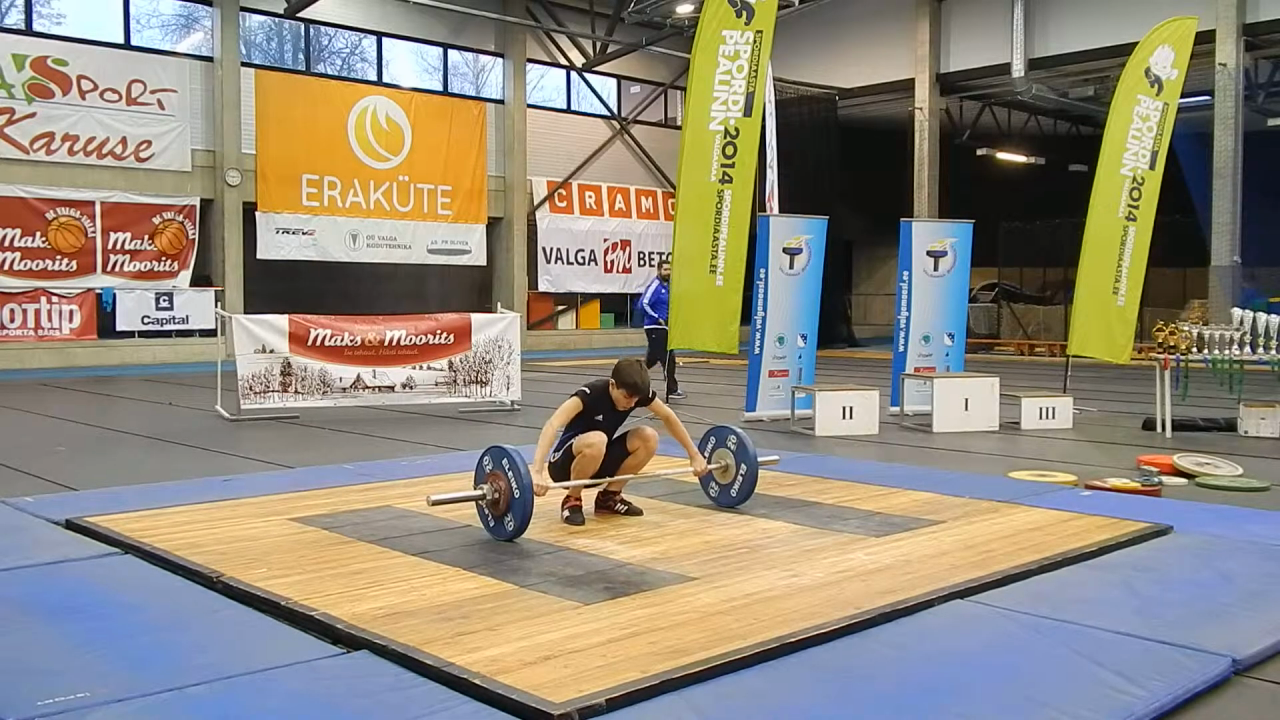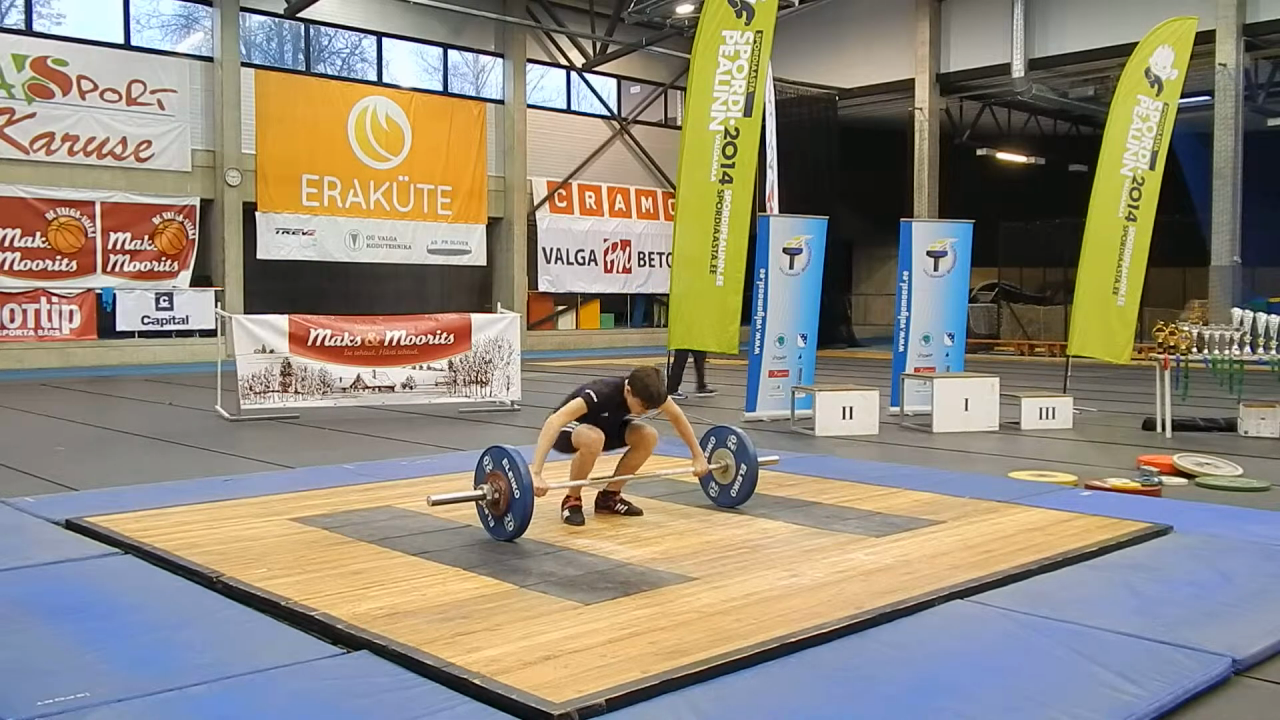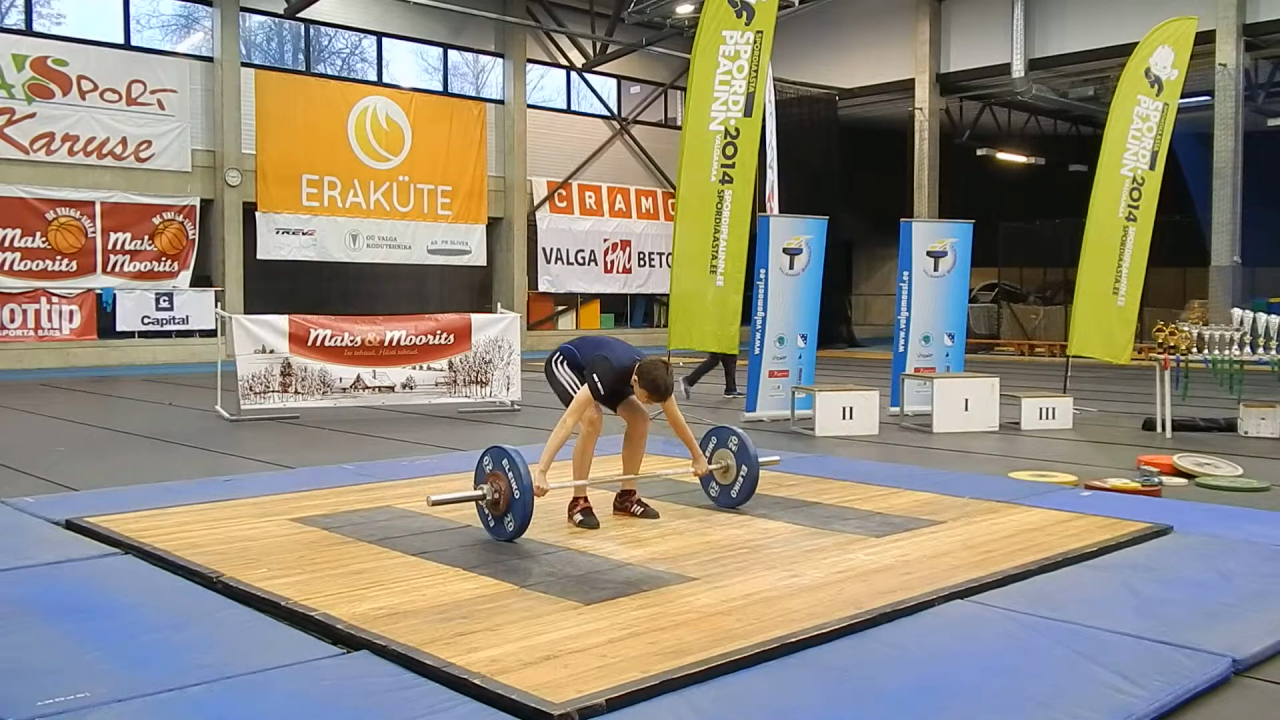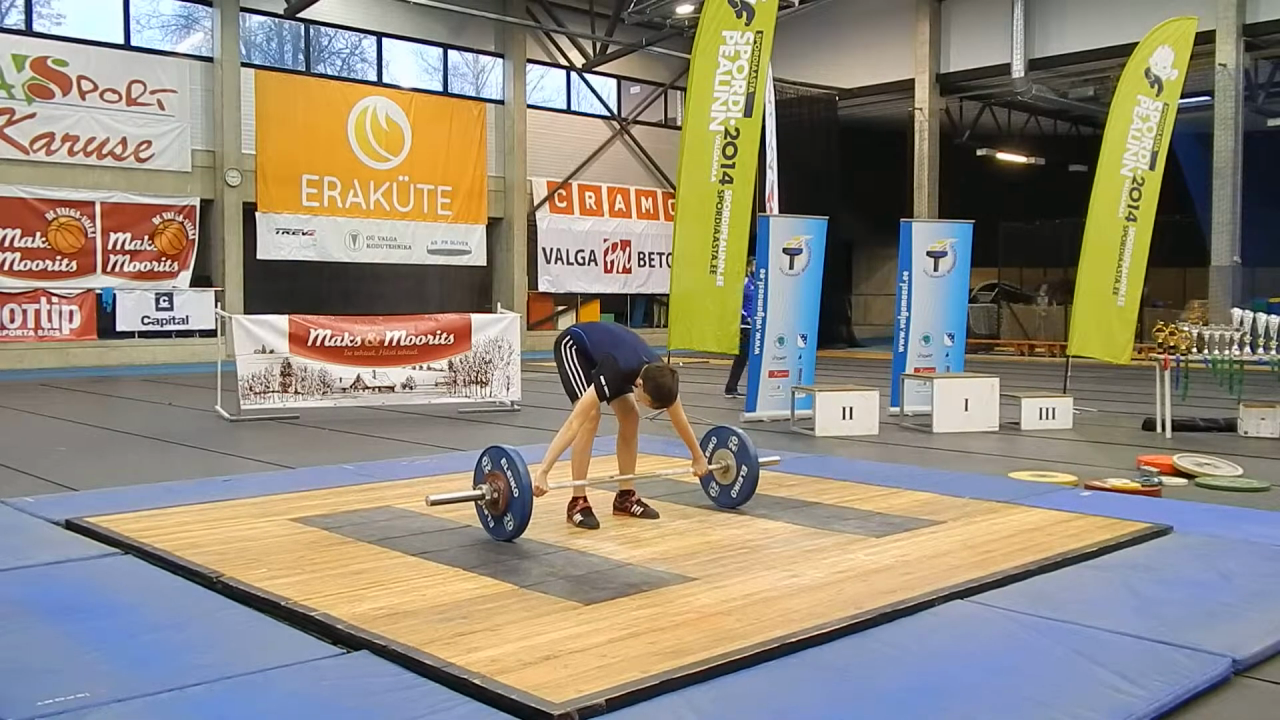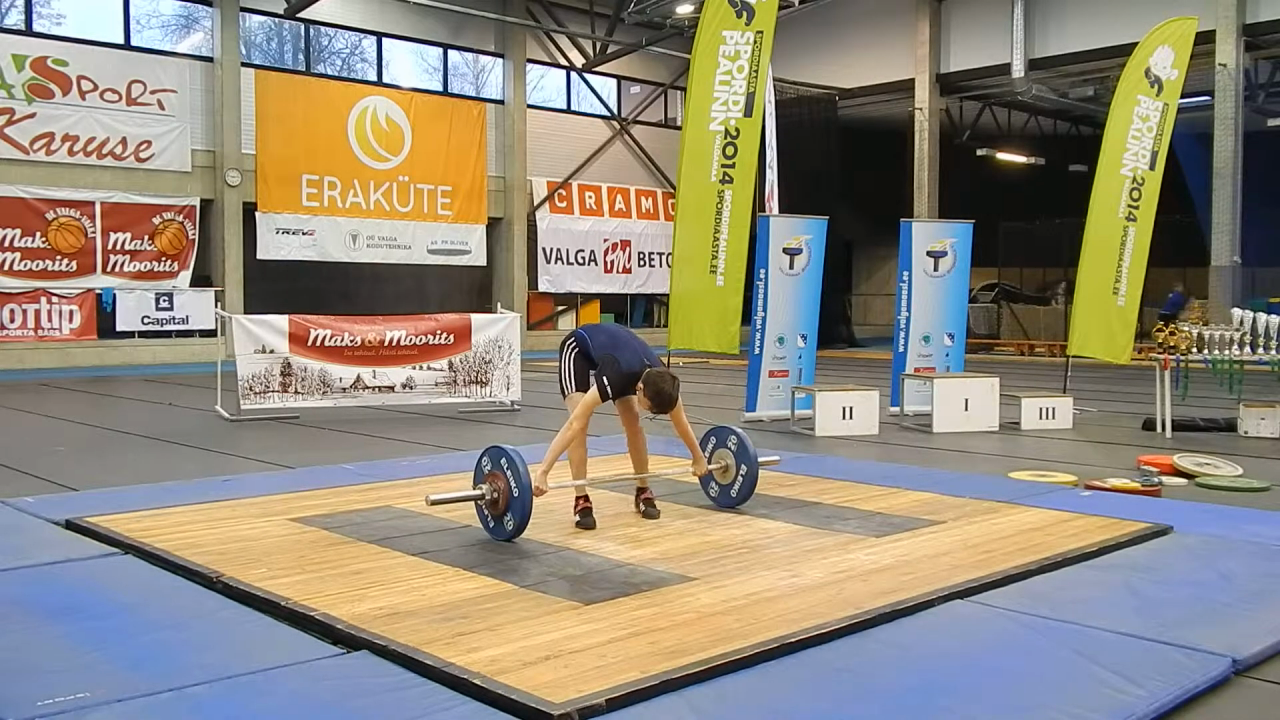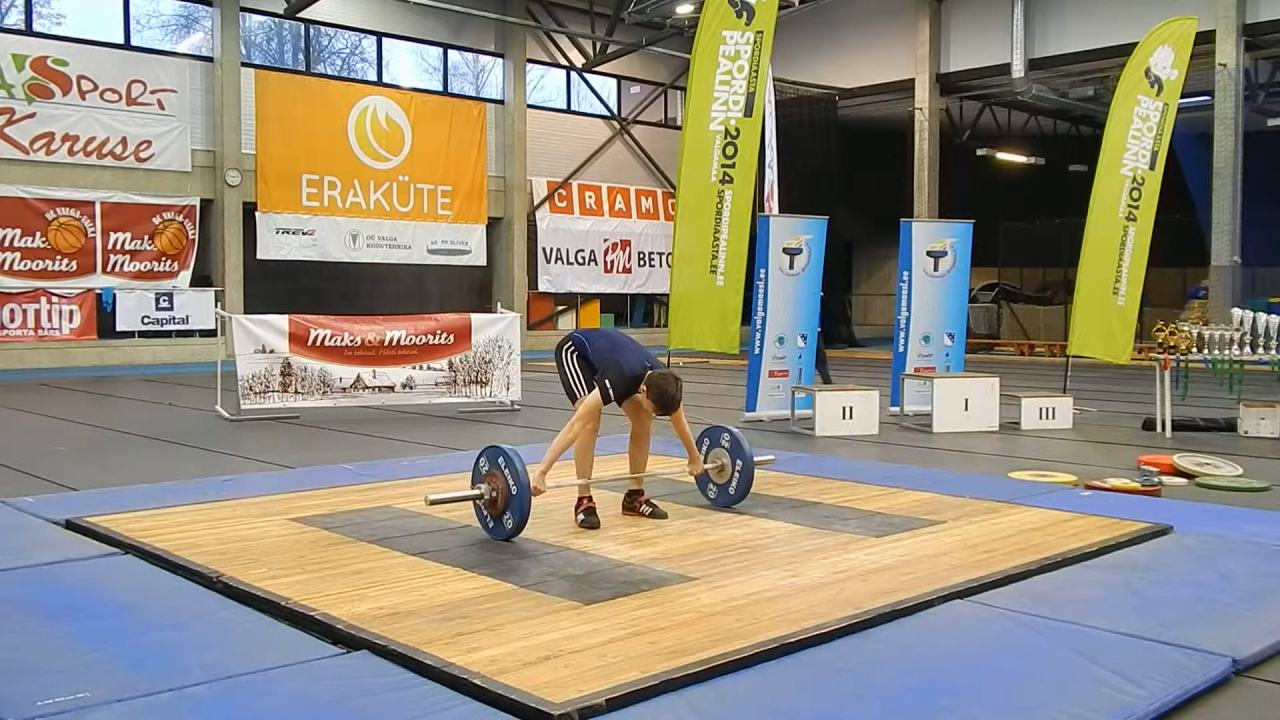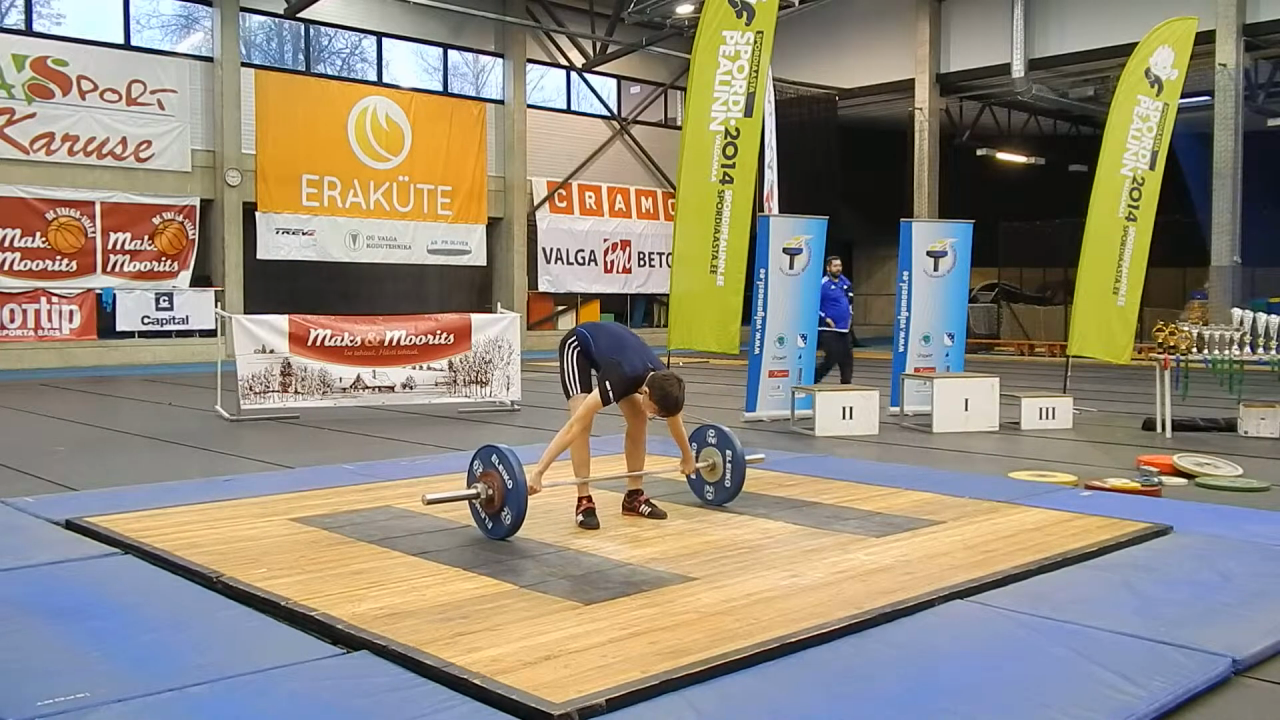
dt=0.3s
person 1, frame 1
left shoulder: (637, 392)
right shoulder: (593, 393)
left elbow: (668, 417)
right elbow: (553, 424)
left wrist: (694, 455)
right wrist: (537, 471)
left hip: (598, 462)
right hip: (564, 464)
left knee: (649, 438)
right knee: (596, 441)
left ankle: (609, 496)
right ankle: (572, 501)
person 1, frame 2
left shoulder: (646, 393)
right shoulder: (602, 394)
left elbow: (677, 417)
right elbow: (553, 423)
left wrist: (698, 456)
right wrist: (536, 473)
right hip: (567, 430)
left knee: (648, 436)
right knee: (593, 439)
left ankle: (609, 495)
right ankle: (572, 500)
person 1, frame 3
left shoulder: (654, 376)
right shoulder: (608, 373)
left elbow: (675, 418)
right elbow: (568, 421)
left wrist: (698, 457)
right wrist: (541, 472)
left hip: (591, 360)
right hip: (564, 362)
left knee: (640, 418)
right knee: (592, 418)
left ankle: (626, 497)
right ankle: (579, 503)
person 1, frame 4
left shoulder: (659, 375)
right shoulder: (615, 372)
left elbow: (679, 418)
right elbow: (574, 423)
left wrist: (698, 457)
right wrist: (542, 472)
left hip: (602, 344)
right hip: (573, 345)
left knee: (630, 418)
right knee: (590, 417)
left ankle: (625, 496)
right ankle: (578, 502)
person 1, frame 5
left shoulder: (662, 380)
right shoulder: (617, 375)
left elbow: (680, 421)
right elbow: (574, 423)
left wrist: (698, 457)
right wrist: (543, 472)
left hip: (609, 344)
right hip: (577, 347)
left knee: (632, 418)
right knee: (581, 421)
left ankle: (643, 491)
right ankle: (581, 500)
person 1, frame 6
left shoulder: (663, 381)
right shoulder: (619, 378)
left elbow: (679, 421)
right elbow: (575, 426)
left wrist: (695, 458)
right wrist: (541, 472)
left hip: (605, 347)
right hip: (574, 350)
left knee: (643, 419)
right knee: (590, 420)
left ankle: (635, 496)
right ankle: (584, 501)
person 1, frame 7
left shoulder: (664, 382)
right shoulder: (621, 379)
left elbow: (675, 421)
right elbow: (573, 427)
left wrist: (688, 457)
right wrist: (538, 472)
left hip: (609, 339)
right hip: (578, 344)
left knee: (638, 418)
right knee: (583, 422)
left ankle: (634, 496)
right ankle: (584, 502)
